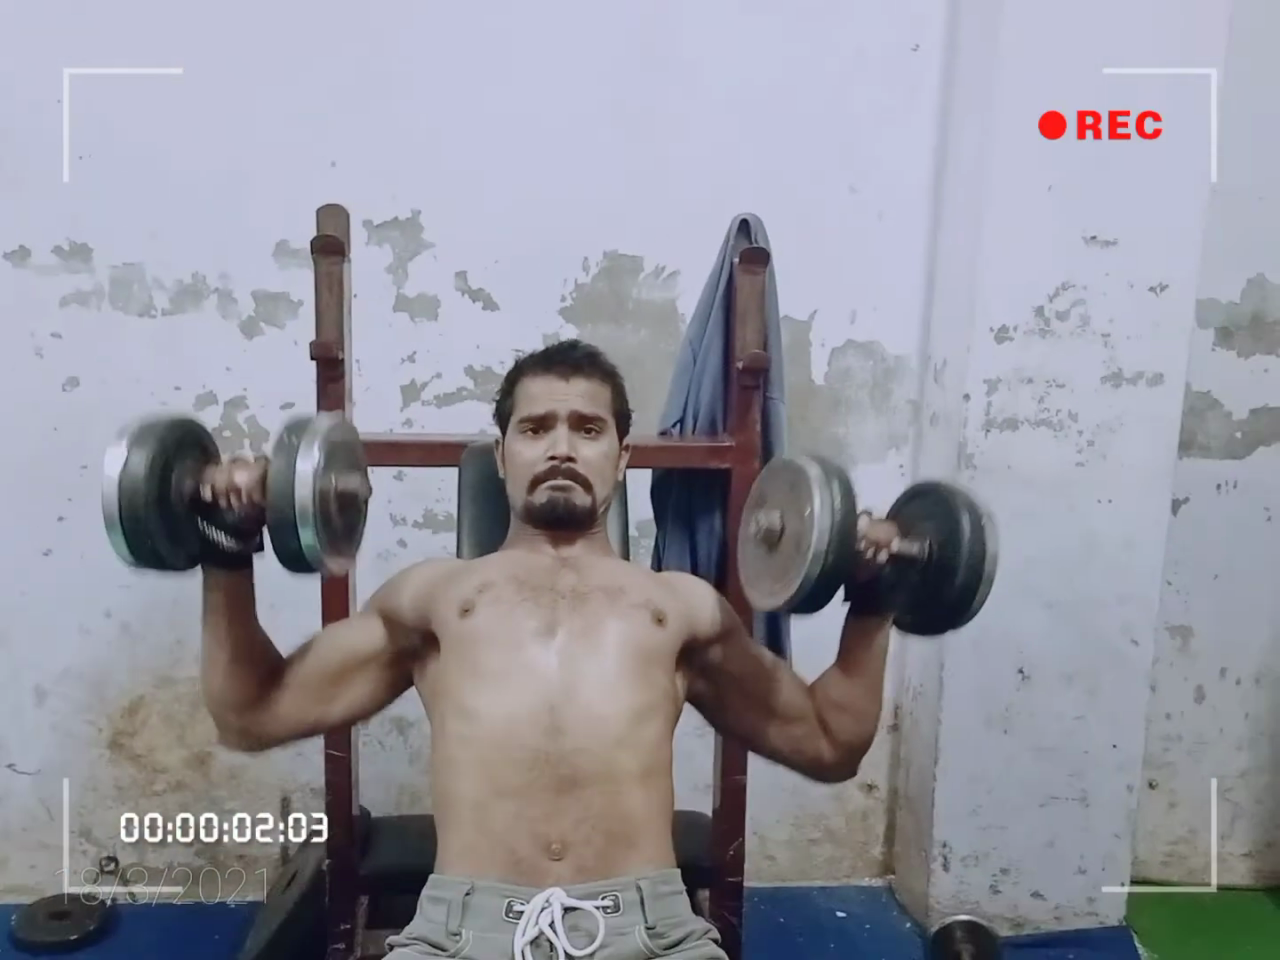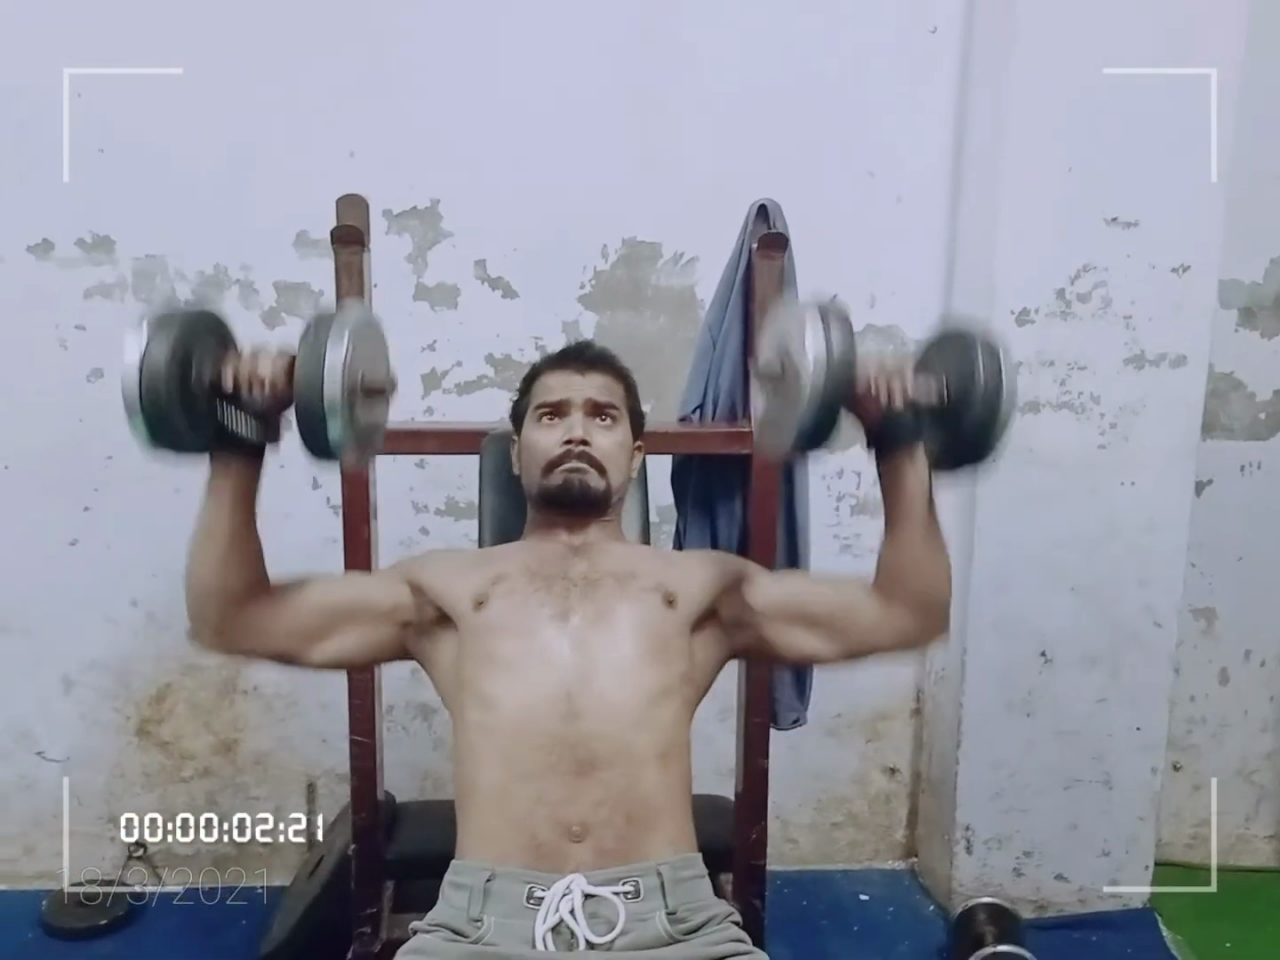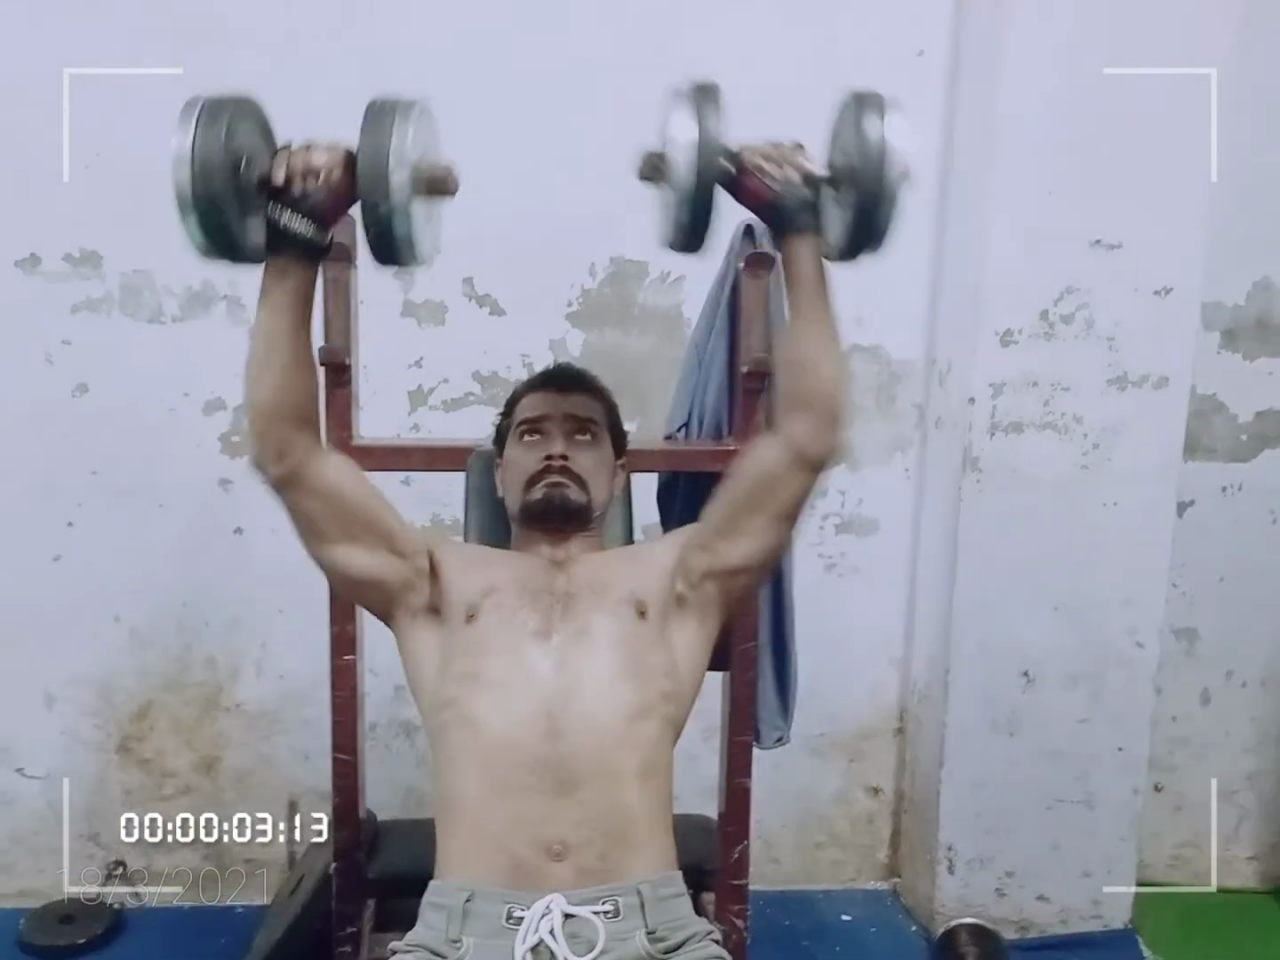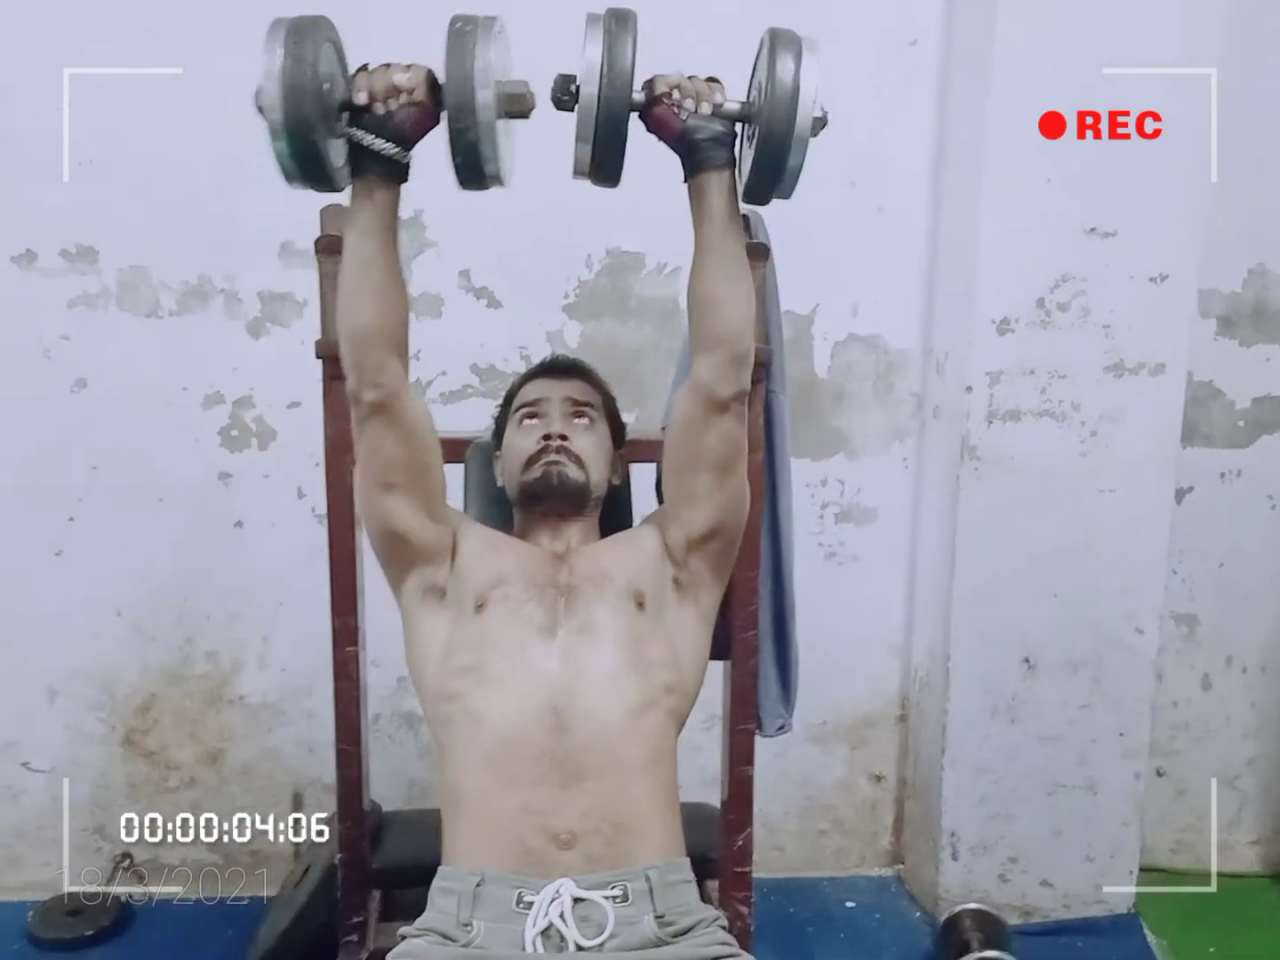
dt=0.7s
person 1, frame 1
left shoulder: (683, 604)
right shoulder: (431, 593)
left elbow: (829, 747)
right elbow: (251, 719)
left wrist: (869, 603)
right wrist: (229, 552)
person 1, frame 2
left shoulder: (700, 584)
right shoulder: (446, 584)
left elbow: (907, 617)
right elbow: (229, 620)
left wrist: (900, 443)
right wrist: (241, 444)
person 1, frame 3
left shoulder: (672, 581)
right shoulder: (437, 583)
left elbow: (805, 436)
right elbow: (287, 449)
left wrist: (795, 231)
right wrist: (295, 240)
person 1, frame 4
left shoulder: (667, 565)
right shoulder: (447, 566)
left elbow: (720, 380)
right elbow: (376, 383)
left wrist: (709, 166)
right wrist: (377, 167)
